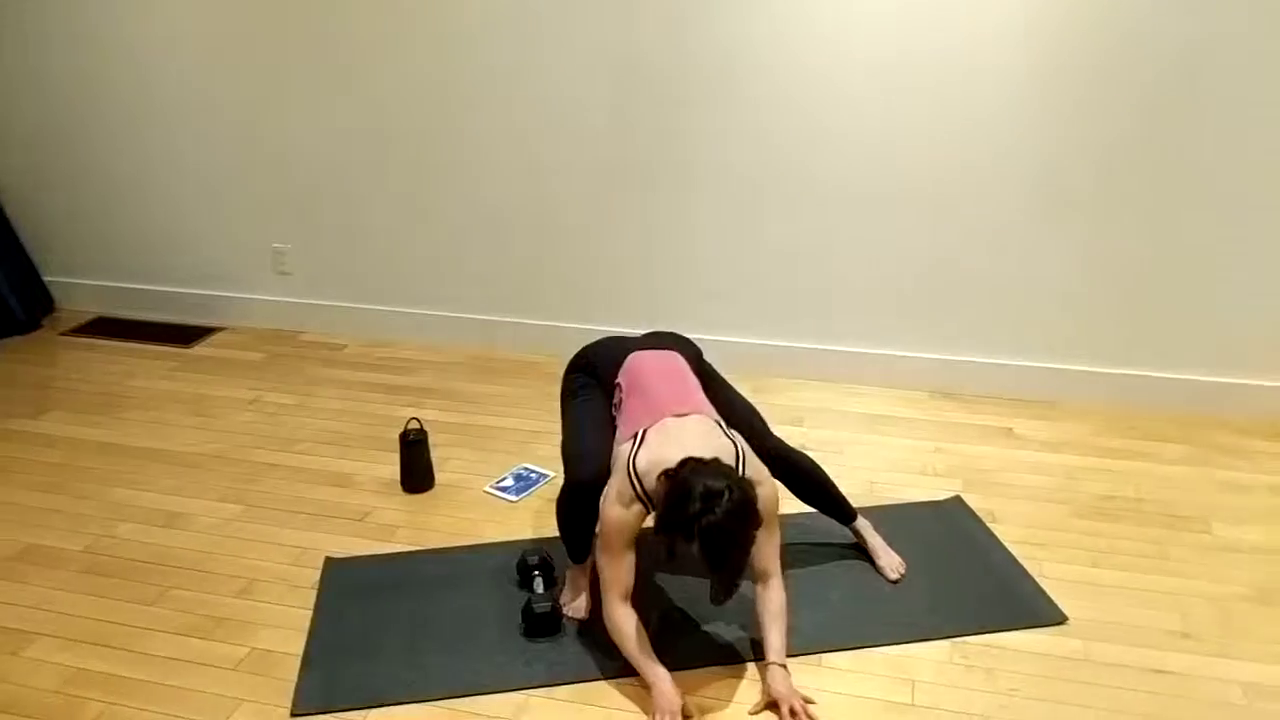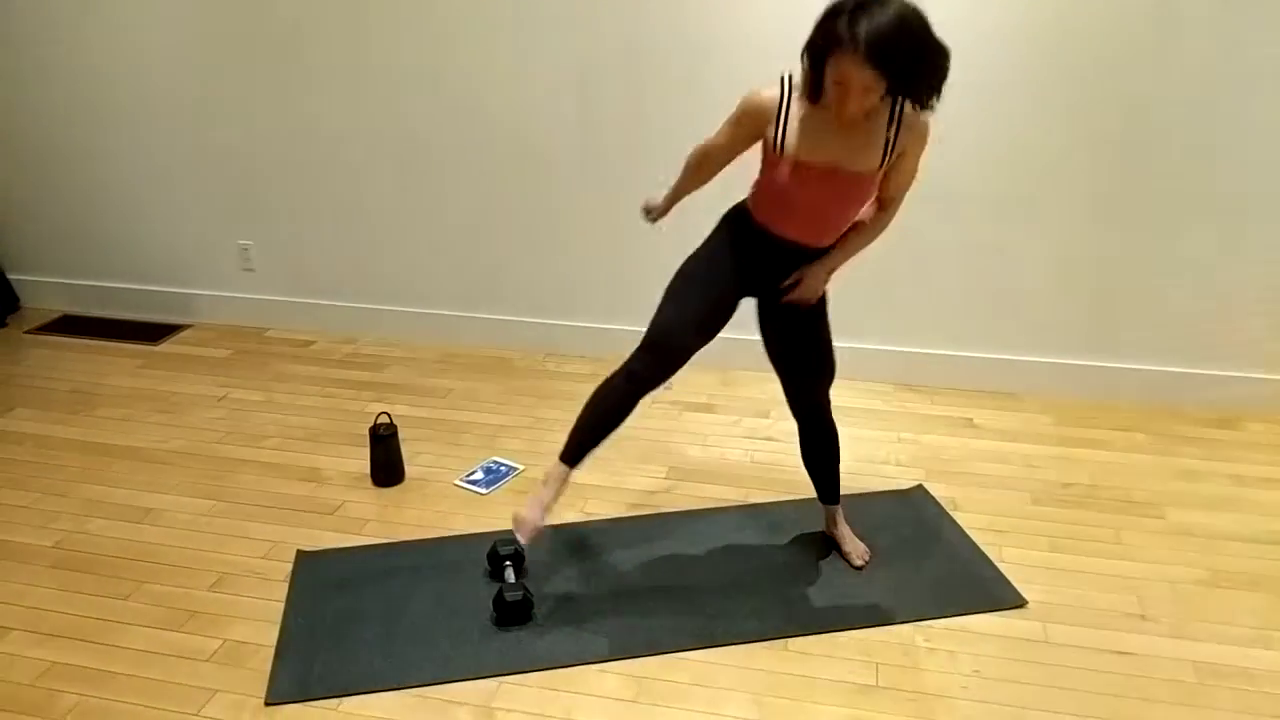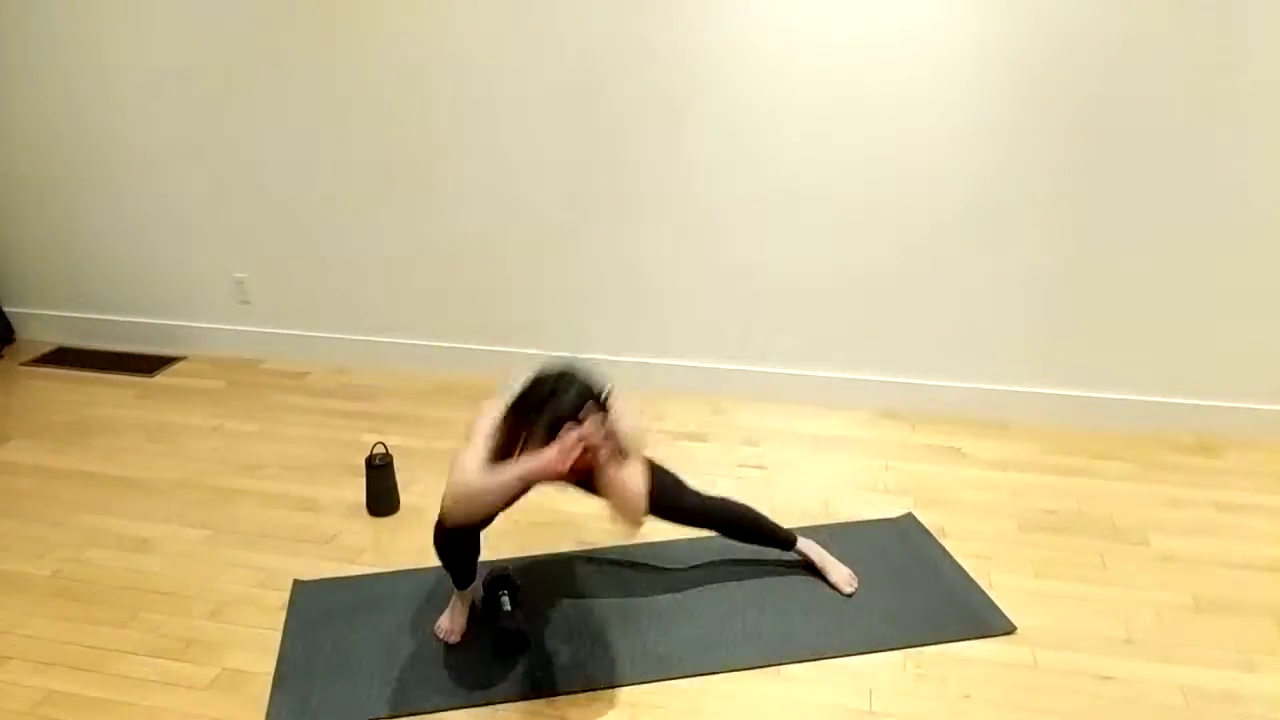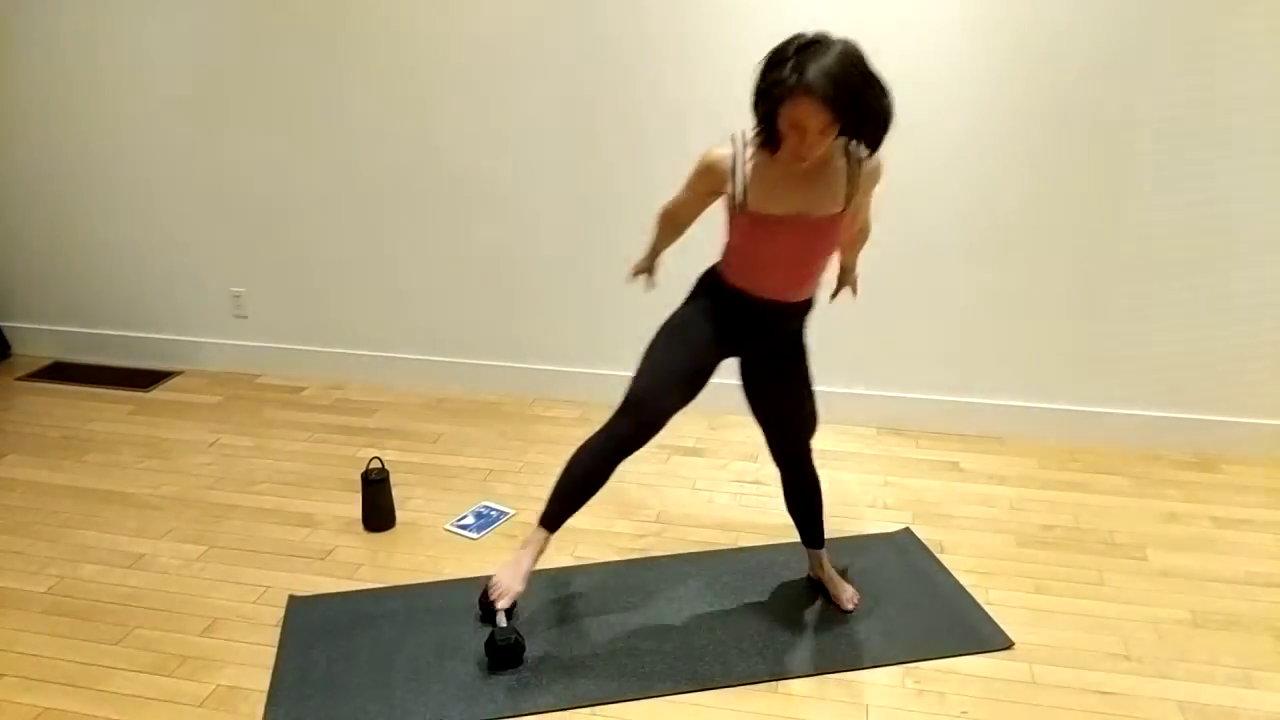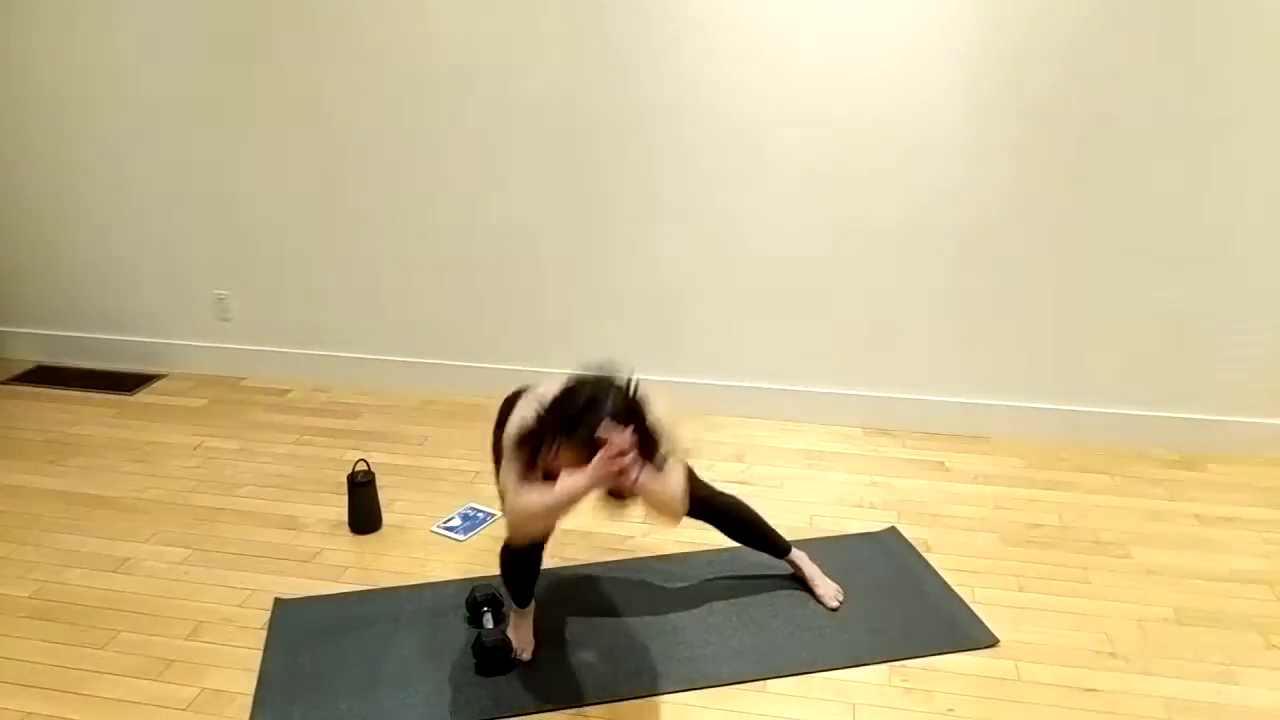
dt=1s
person 1, frame 1
left shoulder: (756, 481)
right shoulder: (627, 493)
left elbow: (768, 577)
right elbow: (616, 604)
left wrist: (776, 667)
right wrist: (660, 683)
left hip: (679, 356)
right hip: (599, 369)
left knee: (776, 451)
right knee: (585, 478)
left ankle: (863, 530)
right ankle: (579, 568)
person 1, frame 2
left shoulder: (908, 126)
right shoulder: (771, 104)
left elbow: (883, 207)
right elbow: (712, 153)
left wrist: (826, 264)
right wrist: (667, 200)
left hip: (802, 269)
right hip: (738, 245)
left knee: (811, 404)
right knee: (651, 362)
left ankle: (833, 518)
right ankle: (555, 480)
person 1, frame 3
left shoulder: (613, 424)
right shoulder: (498, 419)
left elbow: (634, 515)
right elbow: (453, 504)
left wrist: (605, 459)
right wrist: (536, 464)
left hip: (595, 459)
right hip: (521, 461)
left knee: (694, 507)
right knee: (451, 531)
left ankle: (807, 547)
right ankle: (464, 594)
person 1, frame 4
left shoulder: (863, 168)
right shoulder: (726, 164)
right elbow: (676, 214)
left wrist: (849, 268)
right wrist: (651, 256)
left hip: (783, 330)
right hip: (715, 309)
left knee: (795, 455)
right knee: (629, 426)
left ankle: (819, 564)
right ankle: (531, 548)
person 1, frame 5
left shoulder: (644, 422)
right shoulder: (526, 420)
left elbow: (676, 506)
right elbow: (520, 522)
left wrist: (635, 474)
right wrist: (588, 477)
left hip: (602, 419)
right hip: (541, 433)
left knee: (704, 498)
right knee: (525, 541)
left ankle: (797, 558)
right ankle: (522, 611)
